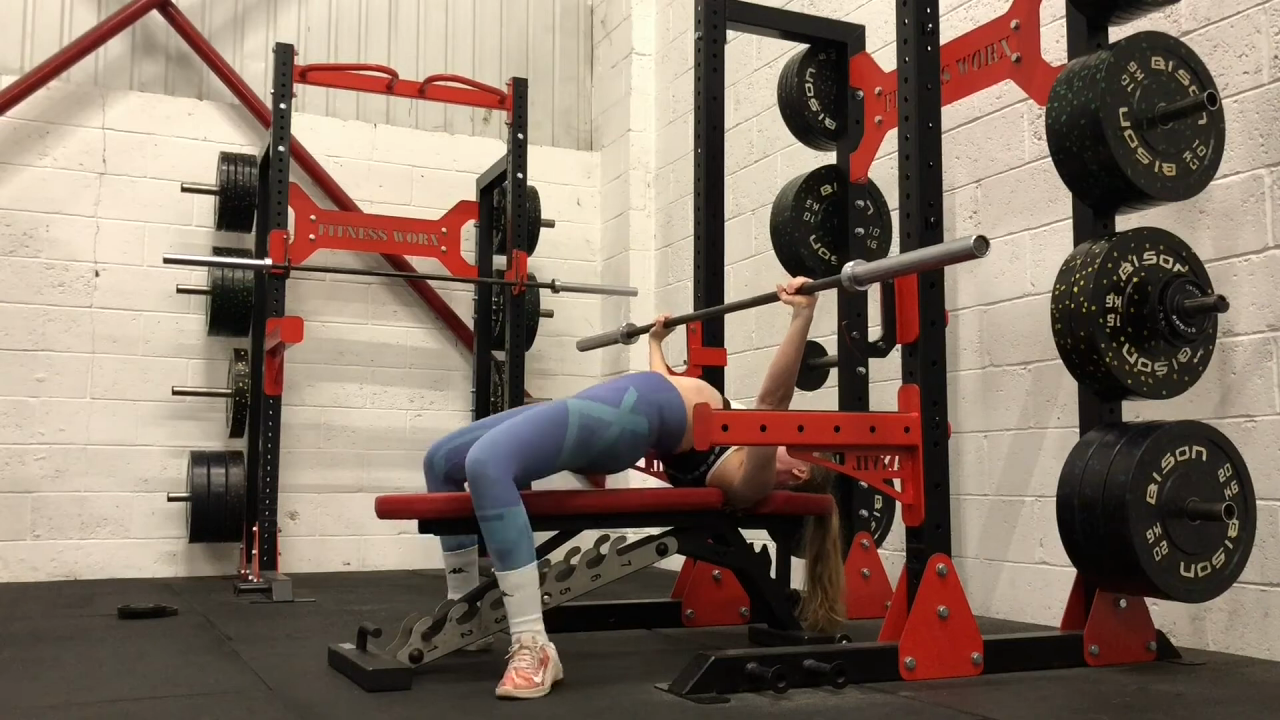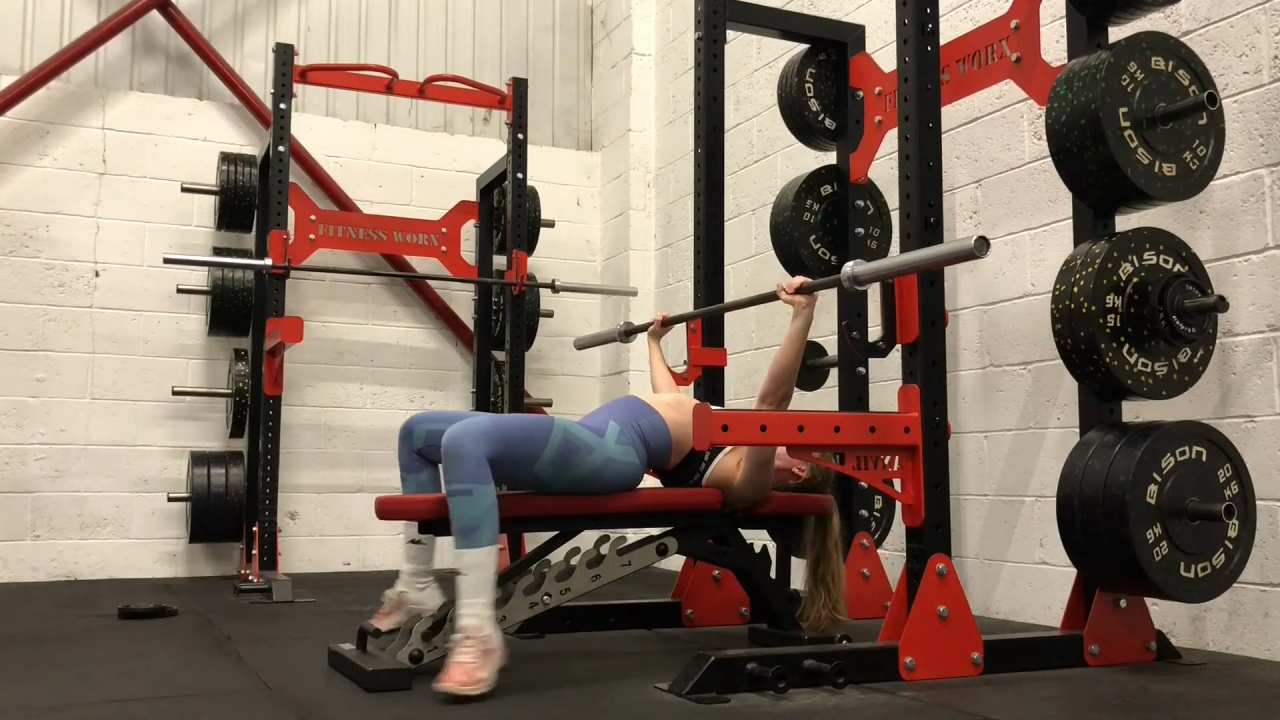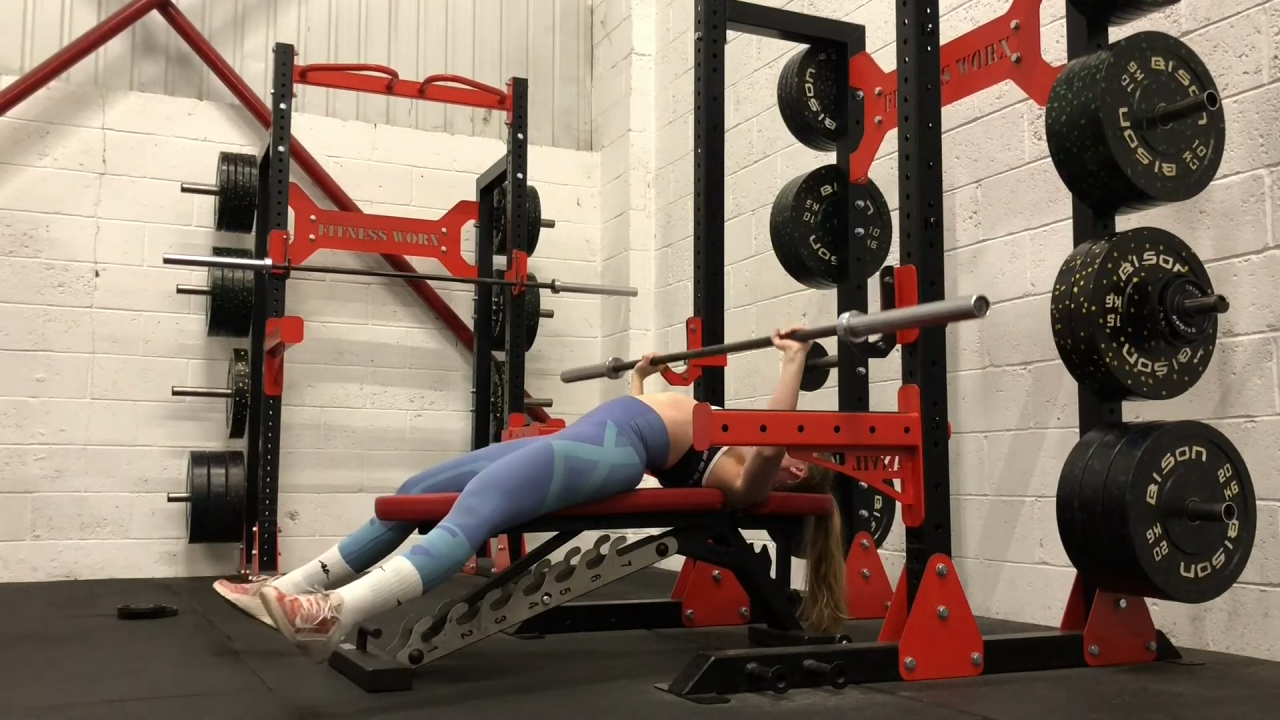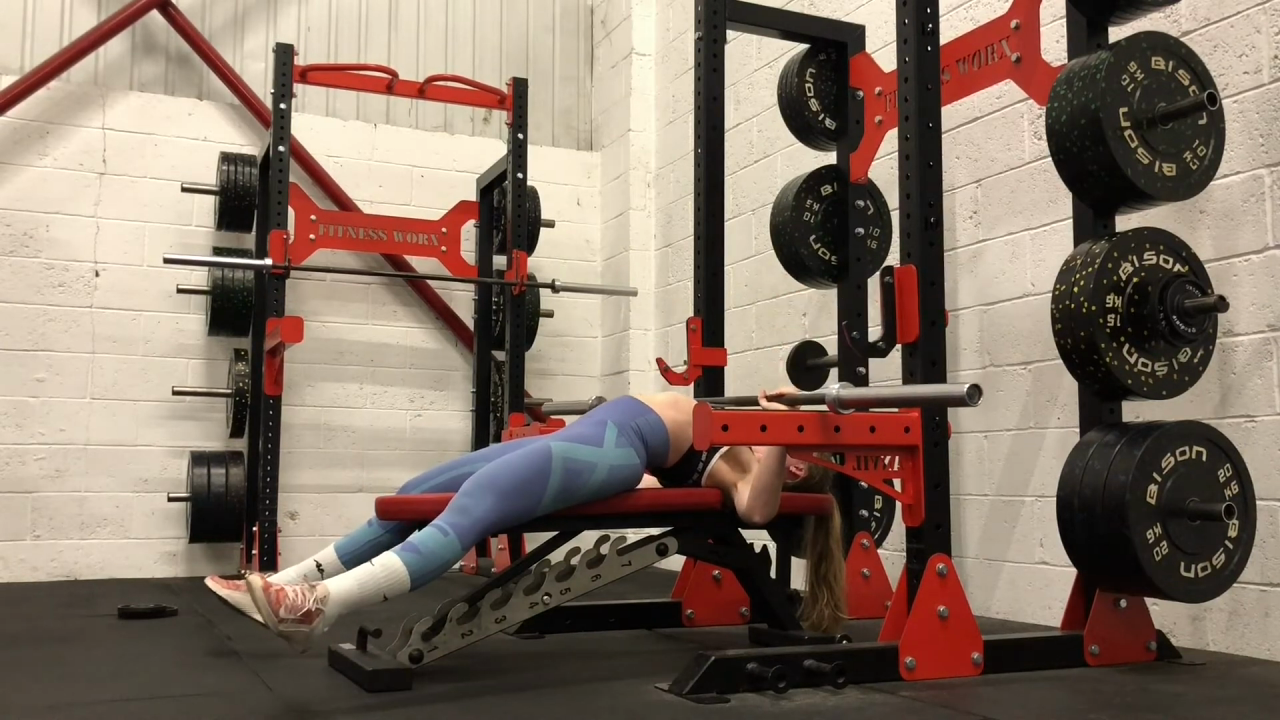
dt=1s
person 1, frame 1
left shoulder: (753, 479)
right shoulder: (725, 456)
left elbow: (772, 399)
right elbow: (666, 383)
left wrist: (801, 316)
right wrist: (655, 341)
left knee: (486, 464)
right knee: (443, 462)
left ankle: (533, 648)
person 1, frame 2
left shoulder: (752, 477)
right shoulder: (733, 447)
left elbow: (773, 401)
right elbow: (664, 393)
left wrist: (801, 317)
right wrist: (653, 341)
left knee: (462, 441)
right knee: (420, 432)
left ankle: (478, 630)
right ankle: (417, 585)
person 1, frame 3
left shoulder: (746, 485)
right shoulder: (717, 454)
left elbow: (768, 446)
left wrist: (795, 362)
right wrist: (640, 379)
left knee: (472, 513)
right knee: (415, 493)
left ankle: (332, 615)
right ankle: (291, 587)
person 1, frame 4
left shoulder: (744, 477)
right shoulder: (713, 458)
left elbow: (758, 510)
left knee: (464, 514)
right knee: (413, 496)
left ankle: (319, 604)
right ankle: (290, 585)
